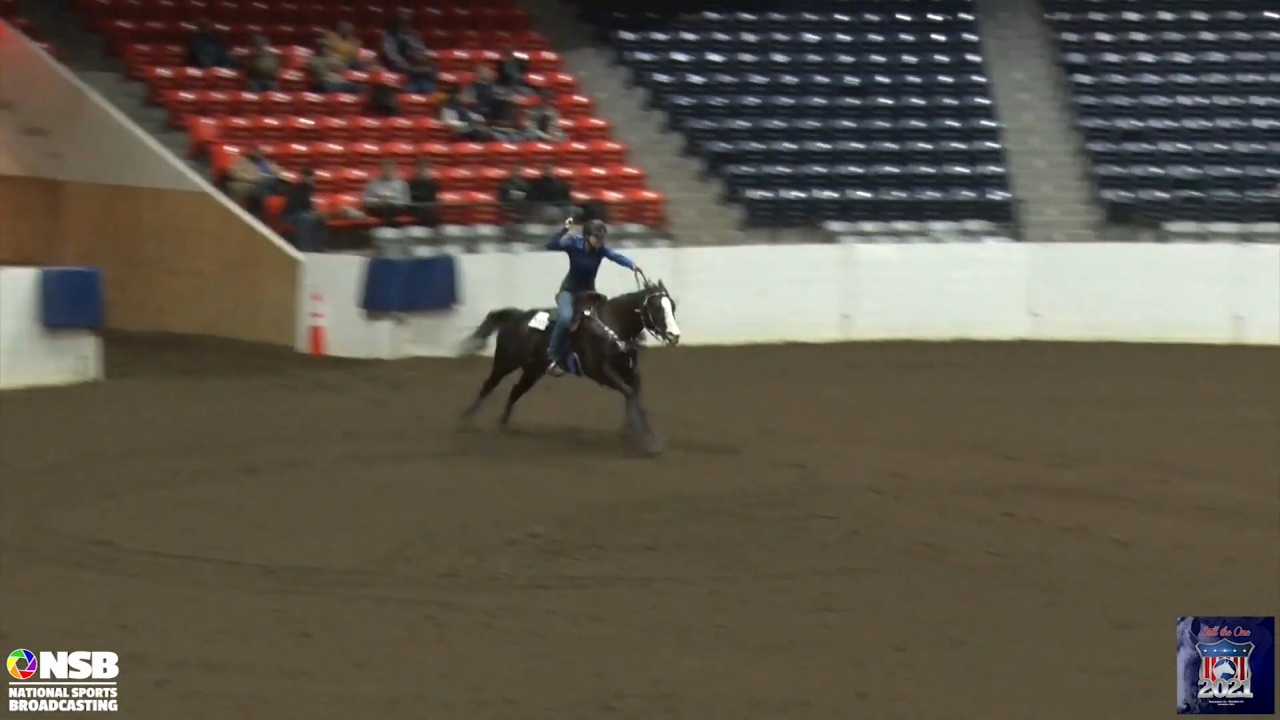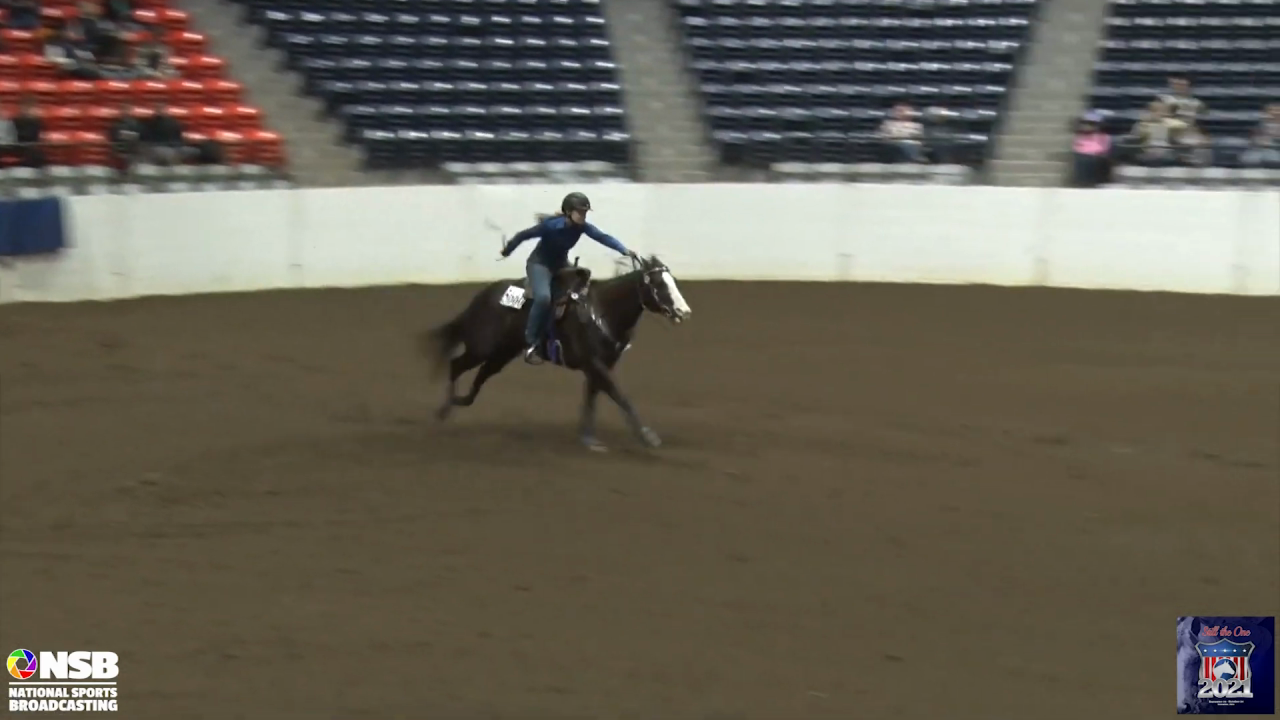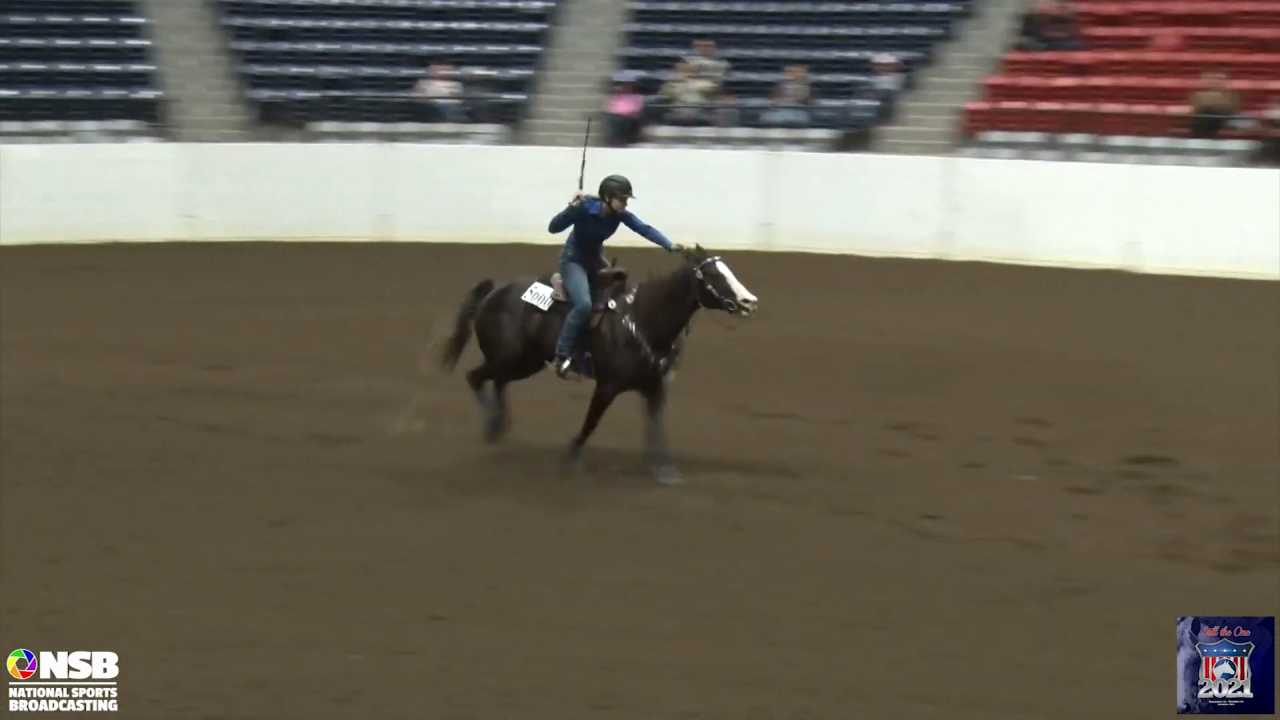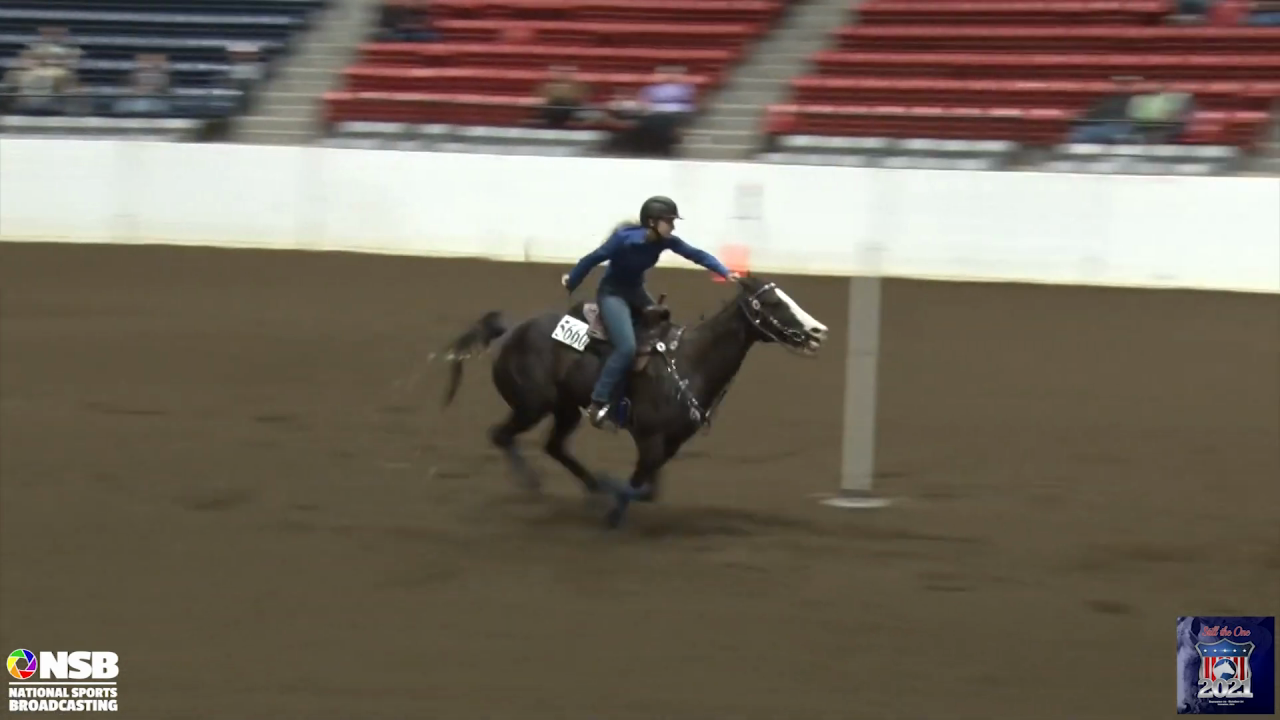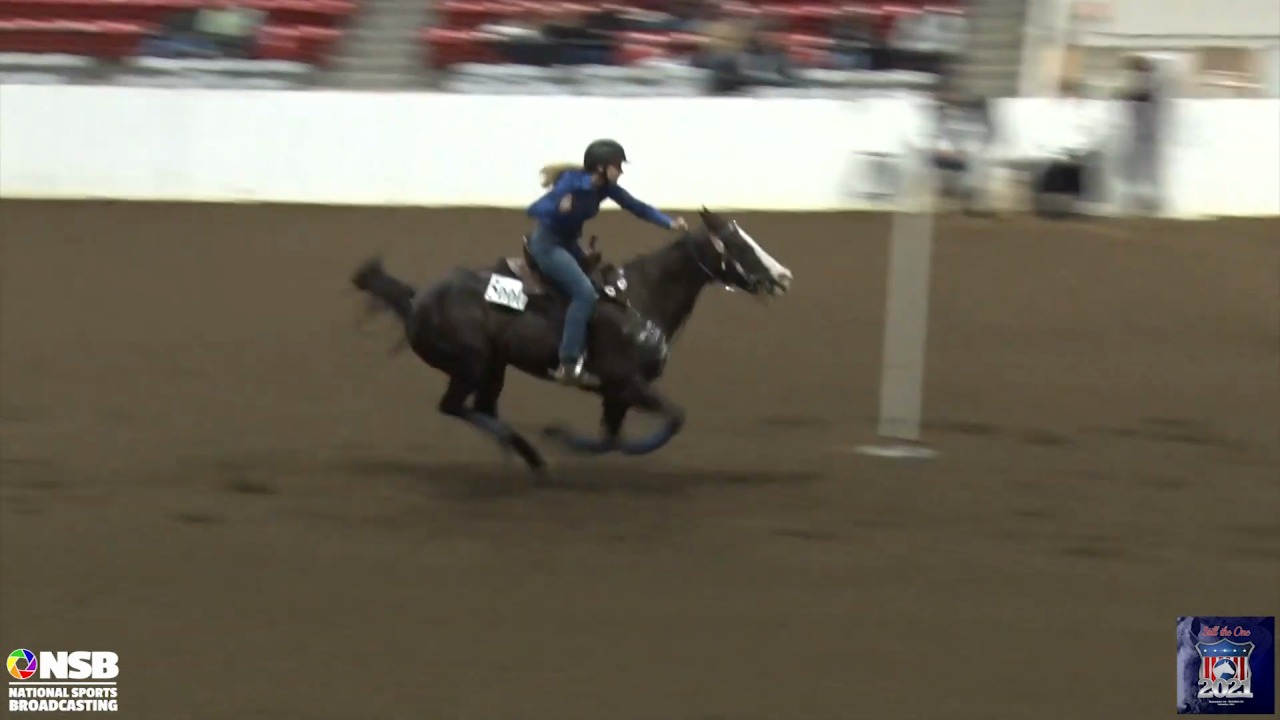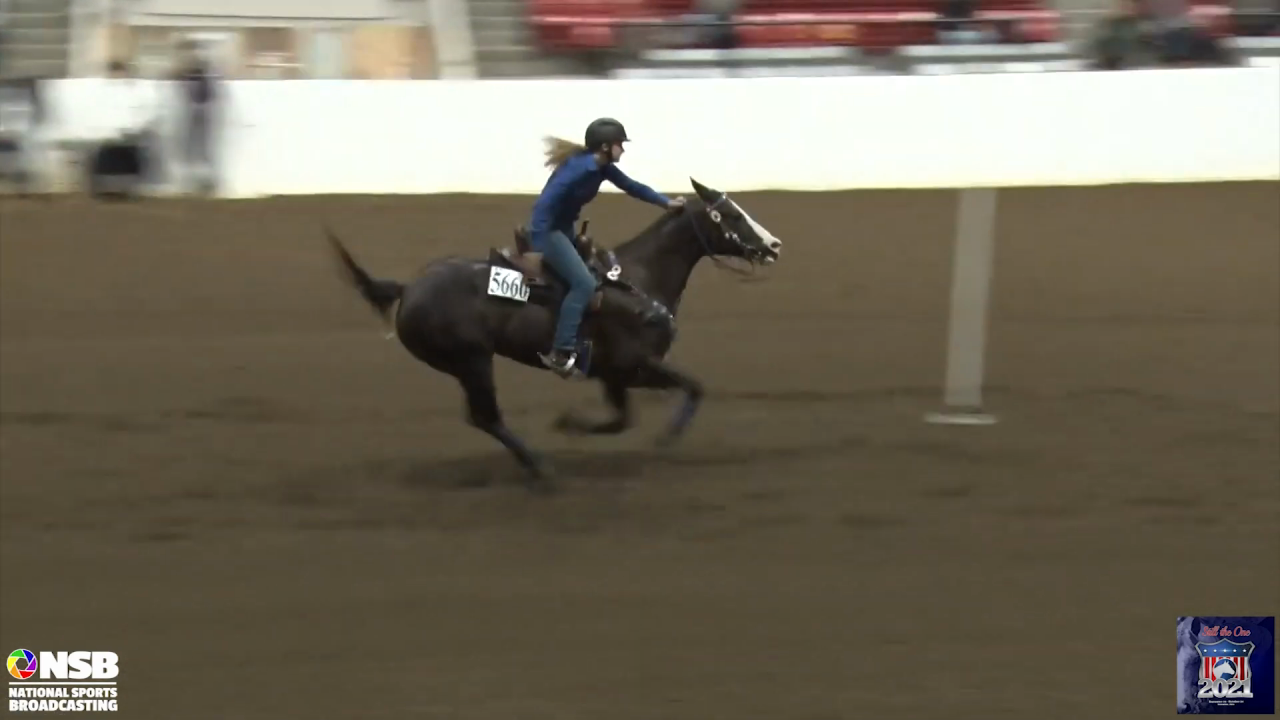
dt=0.4s
person 1, frame 1
left shoulder: (602, 250)
right shoulder: (574, 245)
left elbow: (618, 257)
right elbow: (550, 245)
left wrist: (632, 265)
right wrist: (564, 230)
left hip: (588, 292)
right hip: (569, 291)
right knee: (565, 319)
right ankle: (554, 358)
person 1, frame 2
left shoulder: (584, 226)
right shoulder: (552, 225)
left elbow: (605, 239)
right elbow: (523, 235)
left wrist: (625, 251)
right wrist: (507, 250)
left hip: (561, 265)
right hip: (539, 265)
right knee: (542, 298)
right ankle: (531, 344)
person 1, frame 3
left shoulder: (620, 214)
right shoulder: (585, 209)
left elbow: (645, 229)
right elbow: (554, 227)
left wrist: (670, 245)
right wrist: (571, 207)
left hip: (594, 260)
right hip: (573, 260)
right knee: (584, 304)
right ankle: (562, 357)
person 1, frame 4
left shoulder: (665, 240)
right shoulder: (626, 239)
left elbow: (697, 255)
right elbow: (592, 259)
left wrist: (724, 271)
right wrist: (571, 283)
left hip: (635, 293)
right hip: (612, 295)
right knee: (627, 347)
right ankle: (598, 404)
person 1, frame 5
left shoulder: (606, 187)
right shoulder: (571, 184)
left elbow: (636, 207)
right elbow: (534, 210)
left wrist: (669, 223)
right wrist: (558, 207)
left hip: (567, 244)
right hip: (547, 245)
right knee: (586, 293)
right ankle: (568, 364)
person 1, frame 6
left shoulder: (603, 167)
right shoulder: (577, 168)
left elbow: (634, 188)
right elbow: (545, 203)
left wrist: (667, 202)
right wrist: (536, 247)
left hip: (561, 229)
right hip: (547, 231)
left knee: (597, 275)
right knee: (584, 284)
right ankle: (561, 353)
